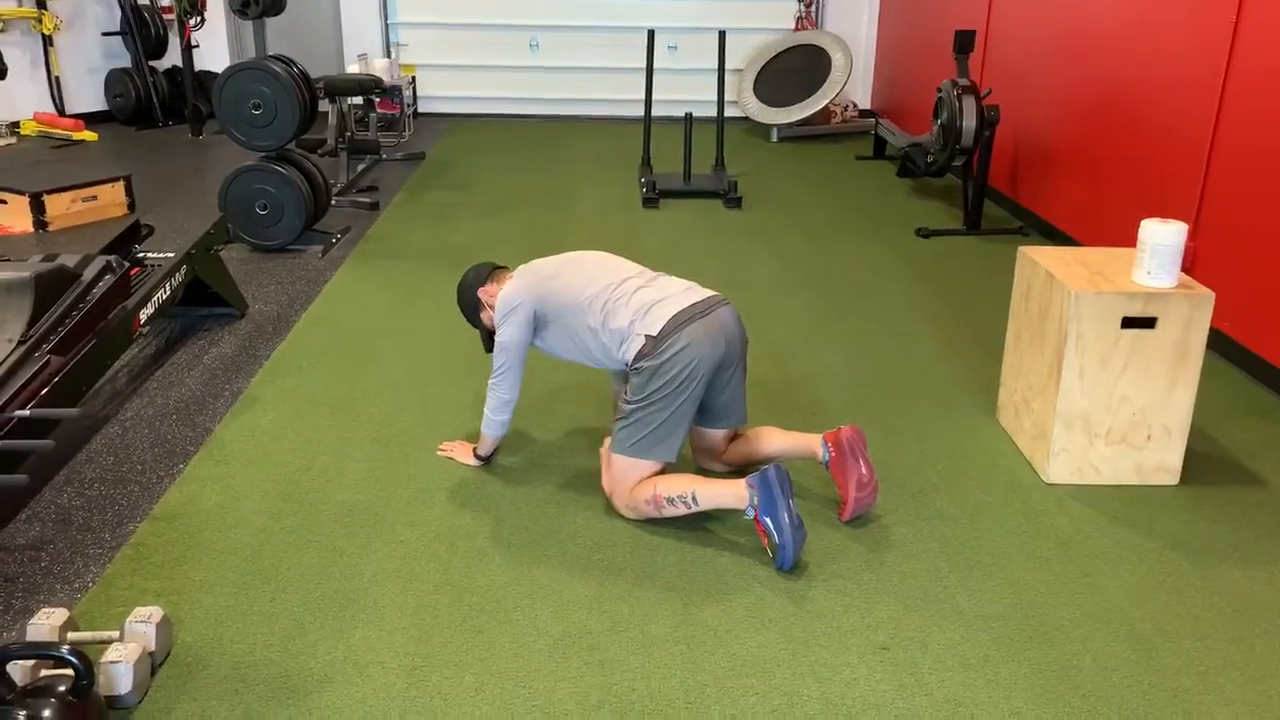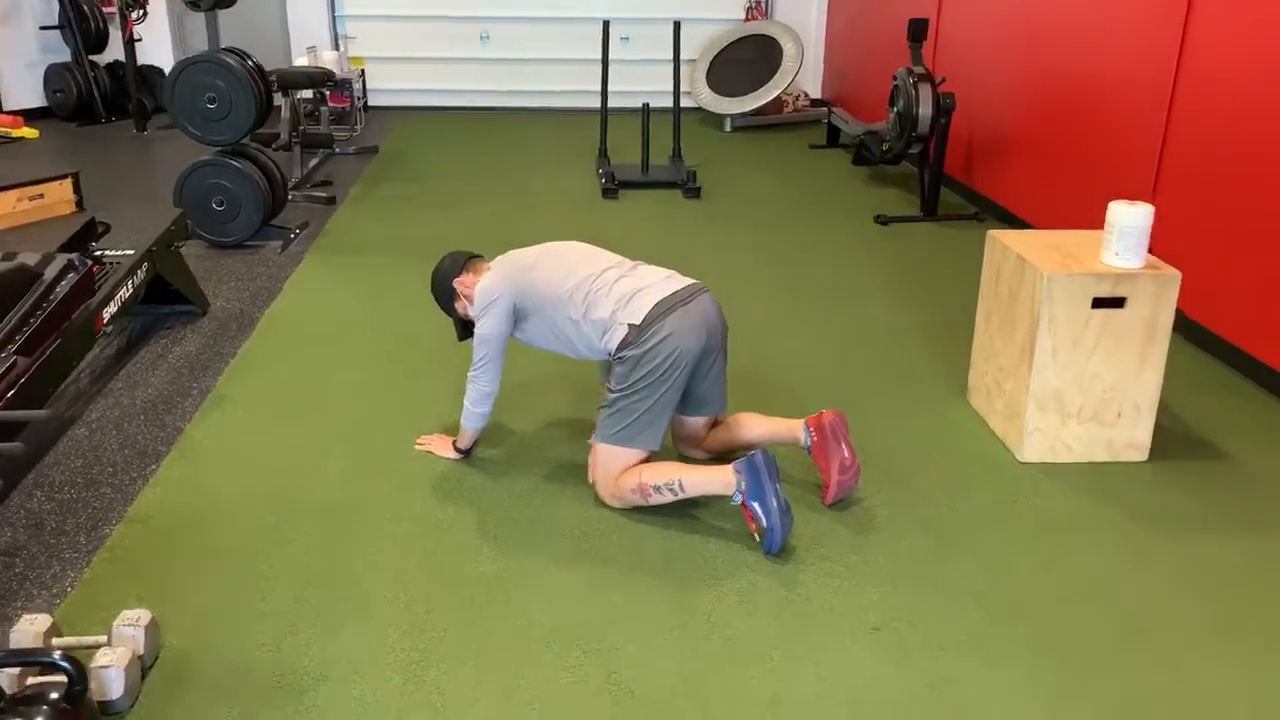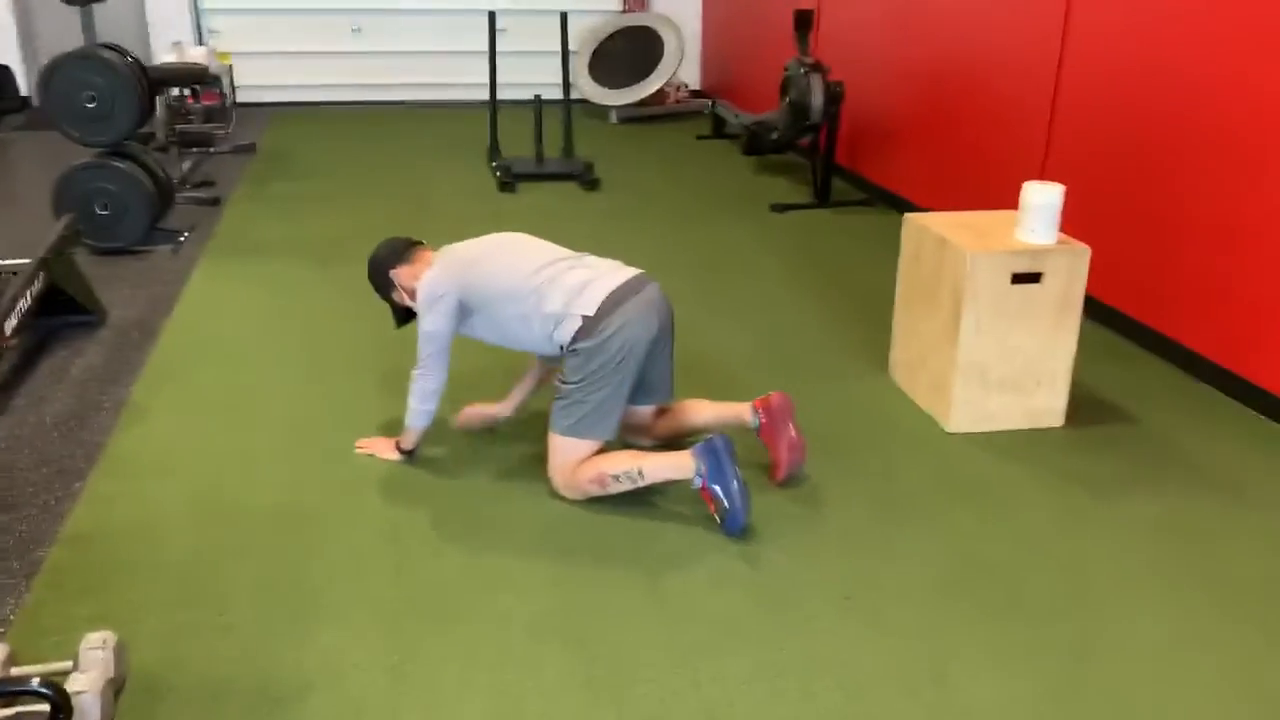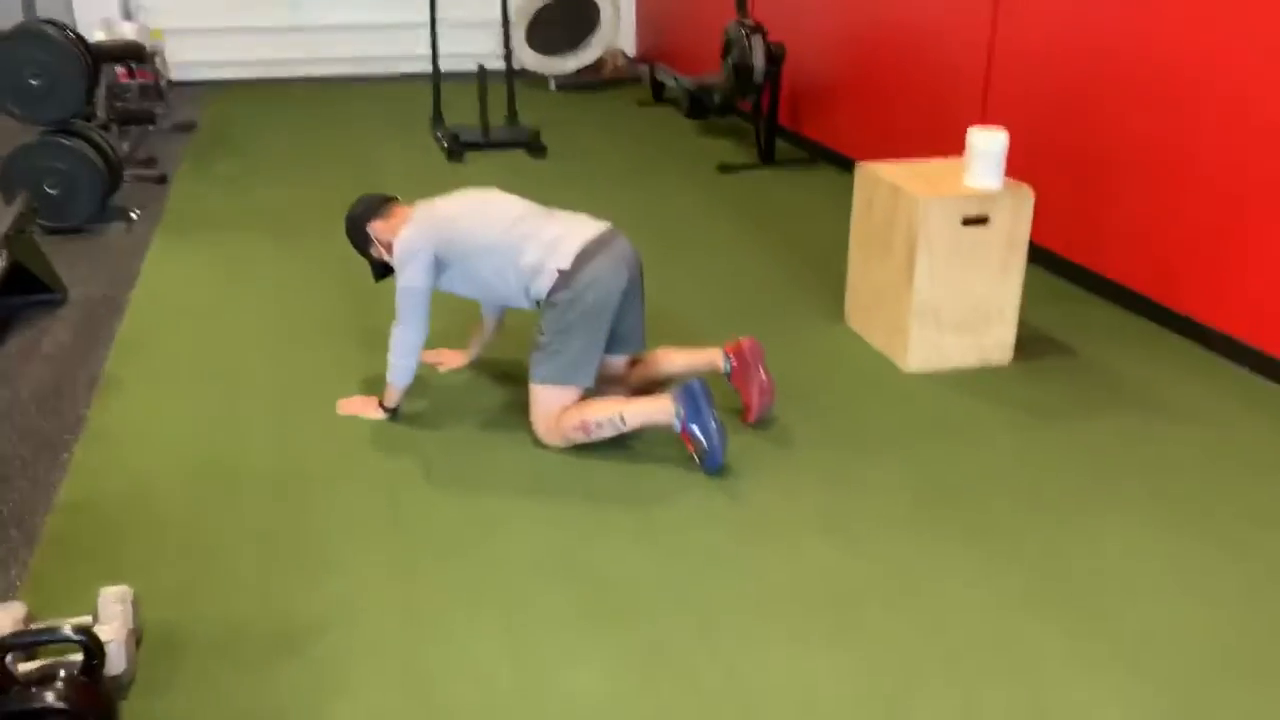
dt=0.4s
person 1, frame 1
left shoulder: (515, 297)
right shoulder: (558, 276)
left elbow: (504, 385)
left wrist: (481, 451)
right wrist: (617, 436)
left hip: (674, 343)
right hip: (719, 316)
left knee: (629, 495)
right knee: (715, 452)
left ankle: (753, 493)
right ankle: (830, 446)
person 1, frame 2
left shoulder: (492, 288)
right shoulder: (536, 266)
left elbow: (484, 379)
left wrist: (461, 444)
right wrist: (610, 426)
left hip: (657, 332)
right hip: (698, 304)
left knee: (613, 486)
right knee: (696, 440)
left ankle: (739, 479)
right ankle: (812, 431)
person 1, frame 3
left shoulder: (437, 283)
right shoulder: (480, 257)
left elbow: (429, 375)
left wrist: (404, 445)
right wrist: (507, 407)
left hip: (607, 325)
right hip: (644, 294)
left knee: (569, 478)
right knee: (643, 427)
left ankle: (697, 465)
right ankle: (757, 413)
person 1, frame 4
left shoulder: (413, 238)
right shoulder: (453, 212)
left elbow: (410, 329)
left wrist: (387, 403)
right wrist: (470, 352)
left hip: (578, 278)
right hip: (613, 249)
left knee: (552, 427)
right knee: (617, 377)
left ankle: (676, 408)
right ankle: (728, 358)
